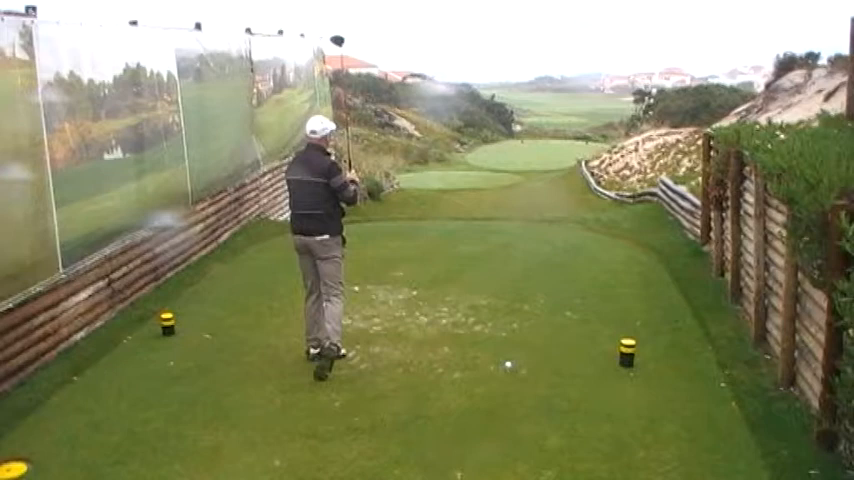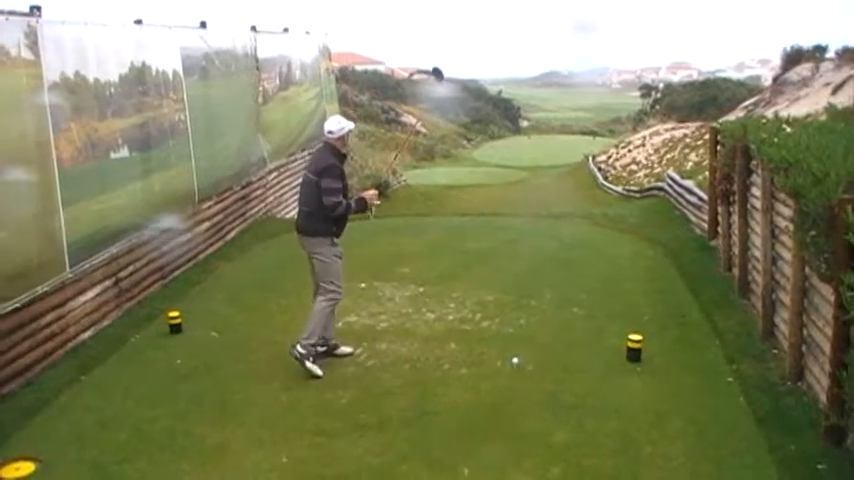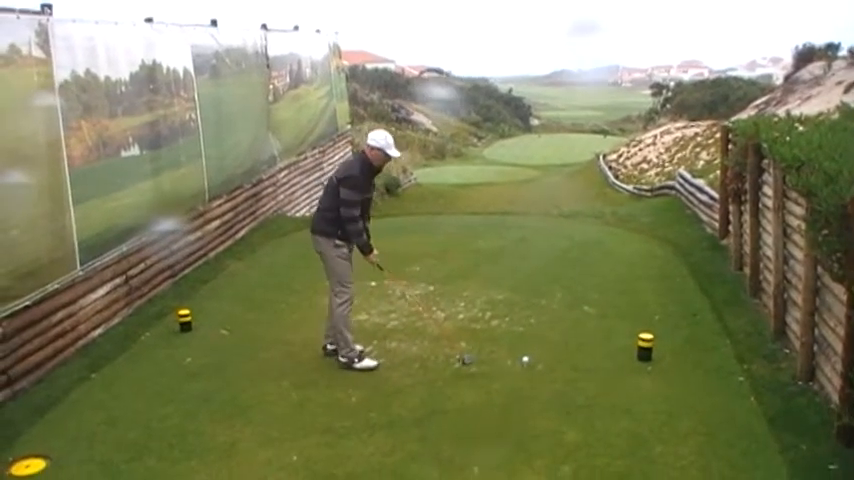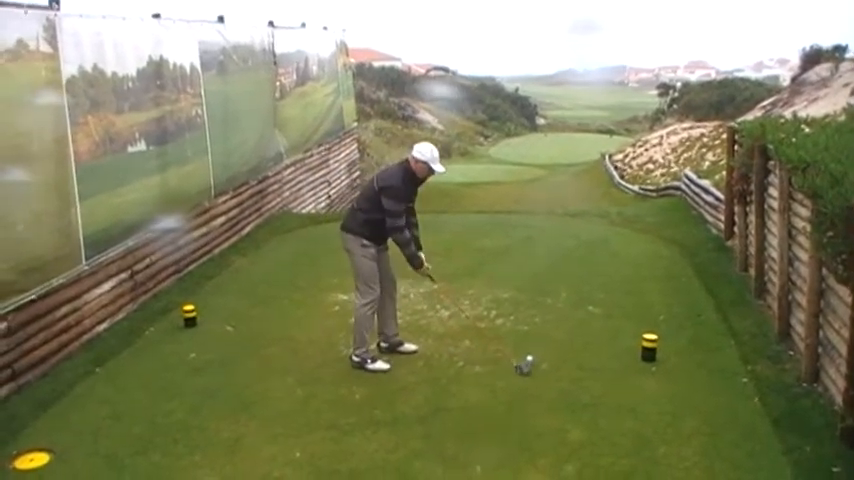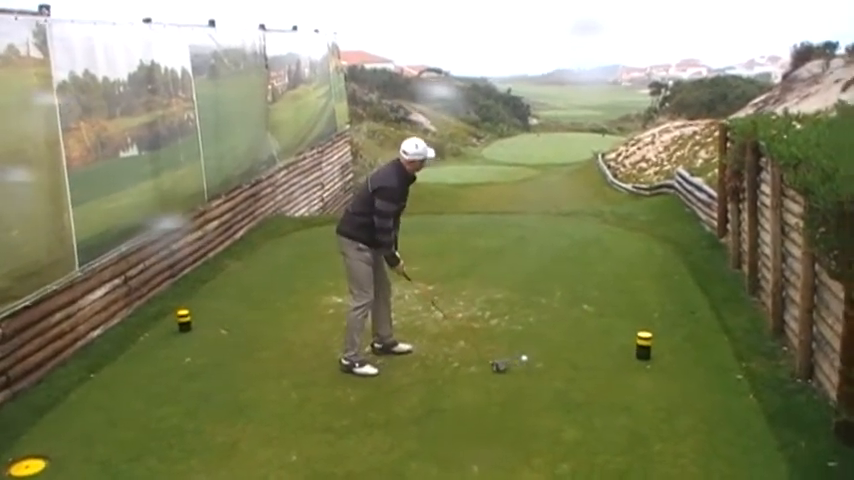
dt=1s
person 1, frame 1
left shoulder: (293, 164)
right shoulder: (328, 165)
right elbow: (351, 197)
left wrist: (340, 182)
right wrist: (352, 181)
left hip: (299, 235)
right hip: (325, 236)
left knee: (313, 292)
right knee: (333, 294)
left ankle: (315, 345)
right ankle: (331, 346)
person 1, frame 2
left shoulder: (321, 158)
right shoulder: (331, 165)
right elbow: (334, 206)
left wrist: (360, 201)
right wrist: (362, 202)
left hip: (312, 231)
right hip: (321, 235)
left knee: (324, 290)
right knee: (331, 292)
left ankle: (325, 341)
right ankle: (305, 347)
person 1, frame 3
left shoulder: (365, 170)
right shoulder: (354, 174)
left elbow: (362, 212)
right elbow: (351, 217)
left wrist: (367, 244)
right wrist: (366, 249)
left hip: (339, 236)
right hip: (330, 237)
left knee: (341, 290)
right knee: (343, 293)
left ankle: (332, 342)
right ankle: (346, 354)
person 1, frame 4
left shoulder: (407, 179)
right shoulder: (395, 182)
left elbow: (408, 217)
right elbow: (396, 227)
left wrist: (418, 251)
right wrist: (415, 261)
left hip: (374, 236)
right hip: (359, 237)
left knee: (388, 287)
right knee: (369, 294)
left ankle: (388, 340)
right ankle: (360, 354)
person 1, frame 5
left shoulder: (398, 176)
right shoulder: (390, 184)
left elbow: (391, 220)
right elbow: (384, 226)
left wrist: (394, 252)
right wrist: (393, 260)
left hip: (369, 239)
right hip: (355, 240)
left knee: (382, 289)
right knee: (363, 298)
left ankle: (383, 341)
right ankle: (350, 358)
